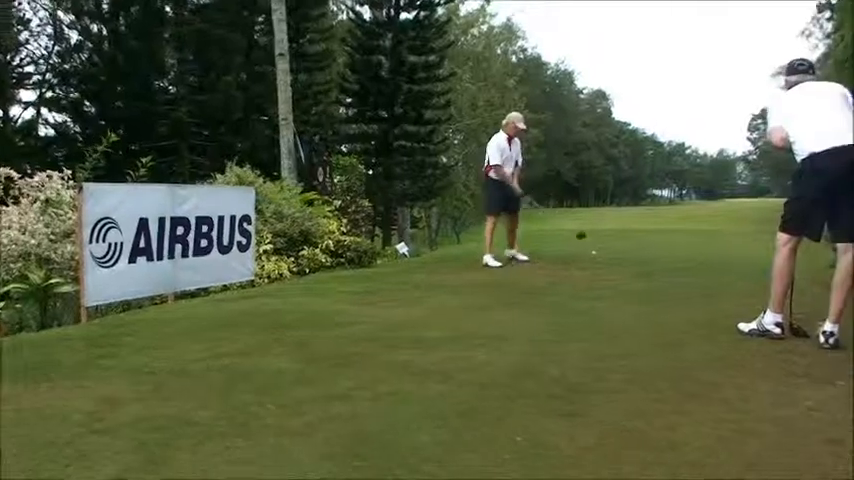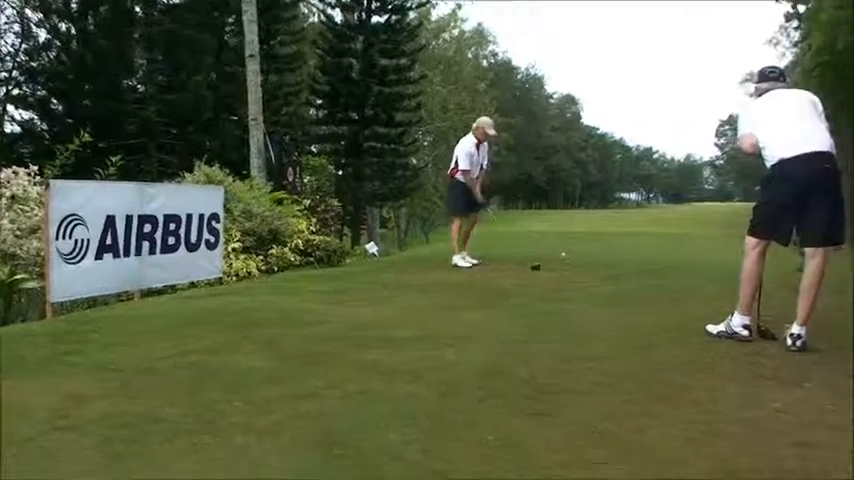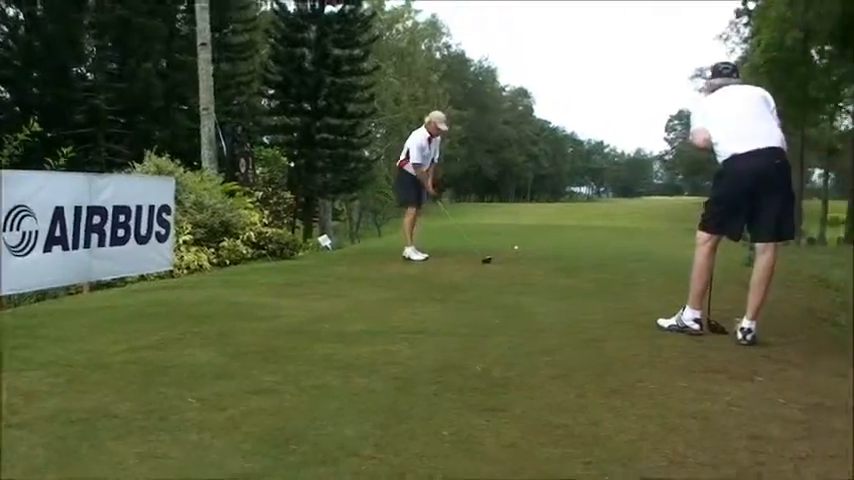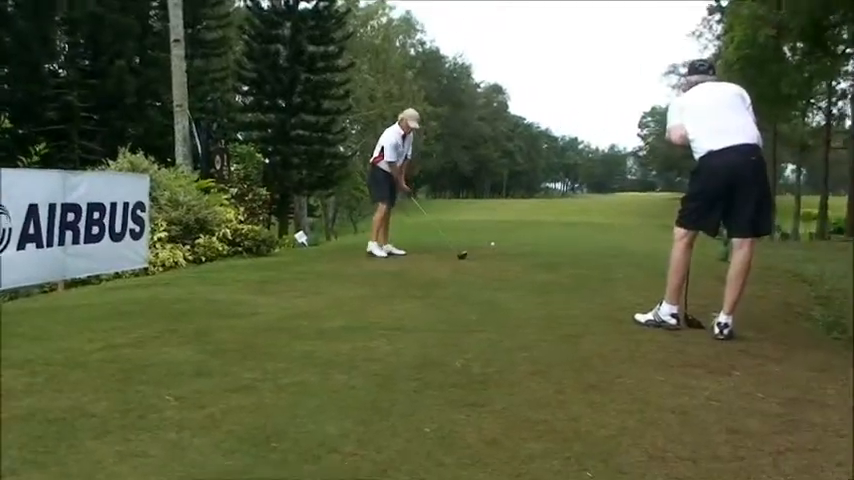
dt=0.2s
person 1, frame 1
left shoulder: (782, 101)
left elbow: (778, 139)
left hip: (817, 163)
left knee: (786, 240)
left ankle: (772, 320)
right ankle: (831, 329)
person 1, frame 2
left shoulder: (753, 107)
right shoulder: (808, 96)
left elbow: (748, 145)
right elbow: (826, 134)
left hip: (786, 169)
right hip: (824, 164)
left knee: (755, 244)
right knee: (817, 252)
left ankle: (741, 322)
right ankle: (797, 332)
person 1, frame 3
left shoulder: (705, 103)
right shoulder: (760, 93)
left elbow: (701, 140)
right elbow: (778, 129)
left hip: (737, 165)
right hip: (775, 161)
left knee: (706, 238)
right knee: (767, 246)
left ankle: (691, 316)
right ankle: (748, 326)
person 1, frame 4
left shoulder: (681, 100)
right shoulder: (736, 90)
left elbow: (677, 137)
right elbow: (754, 126)
left hip: (714, 161)
right hip: (750, 157)
left knee: (683, 234)
right knee: (744, 241)
left ankle: (668, 311)
right ankle: (725, 321)
person 2, frame 1
left shoulder: (516, 142)
right shoulder: (496, 142)
left elbow: (518, 164)
right elbow: (496, 169)
left wrist: (515, 182)
right wrist: (512, 185)
left hip: (509, 185)
right hip: (494, 183)
left knee: (513, 217)
right knee: (492, 218)
left ankle: (511, 250)
right ankle: (487, 256)
person 2, frame 2
left shoulder: (484, 145)
right shoulder: (465, 145)
left elbow: (483, 168)
right elbow: (465, 174)
left wrist: (478, 188)
right wrist: (476, 193)
left hip: (471, 185)
right hip: (458, 184)
left knee: (472, 219)
right knee: (459, 220)
left ankle: (463, 252)
right ankle: (457, 256)
person 2, frame 3
left shoulder: (436, 139)
right shoulder: (416, 139)
left elbow: (433, 162)
right elbow: (416, 167)
left wrist: (430, 182)
right wrist: (427, 186)
left hip: (418, 178)
right hip: (406, 176)
left knee: (415, 213)
right knee: (411, 211)
left ankle: (411, 247)
right ankle: (409, 248)
person 2, frame 4
left shoulder: (409, 136)
right shoulder: (391, 136)
left elbow: (406, 159)
right elbow: (392, 164)
left wrist: (402, 179)
right wrist: (401, 184)
left hip: (390, 175)
right hip: (379, 173)
left knee: (387, 210)
right knee: (383, 207)
left ankle: (386, 245)
right ankle: (372, 244)
